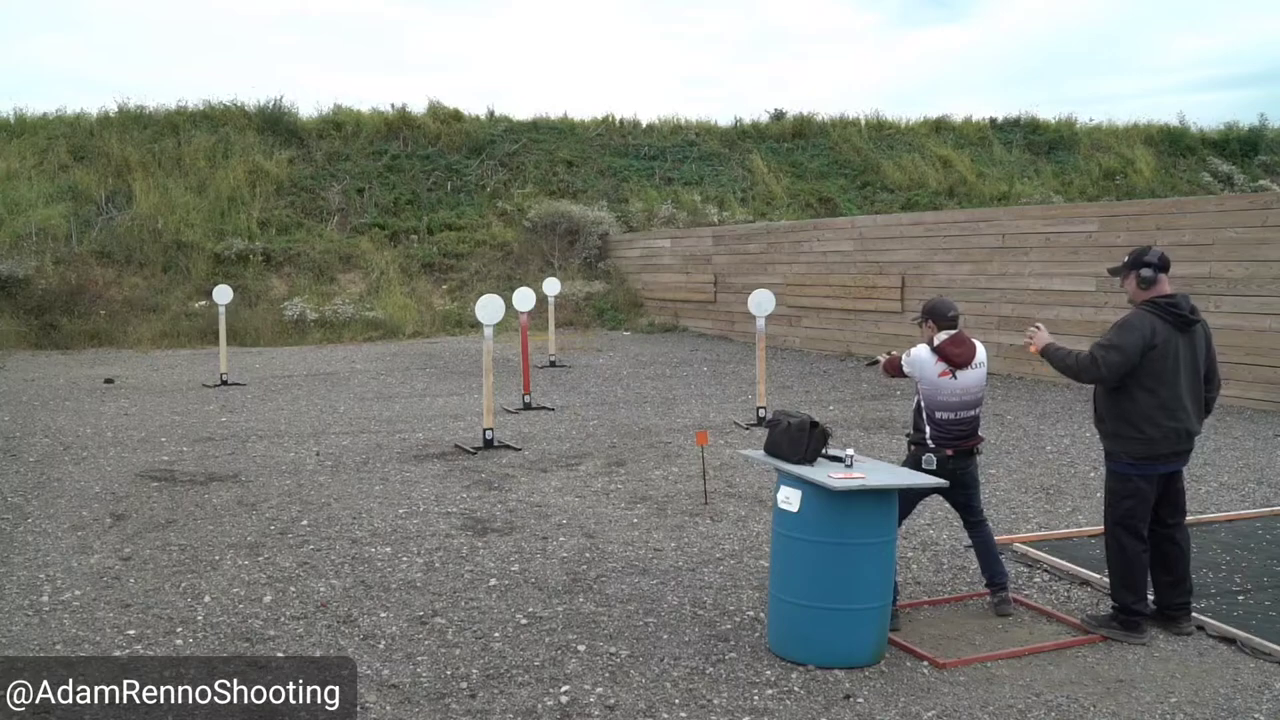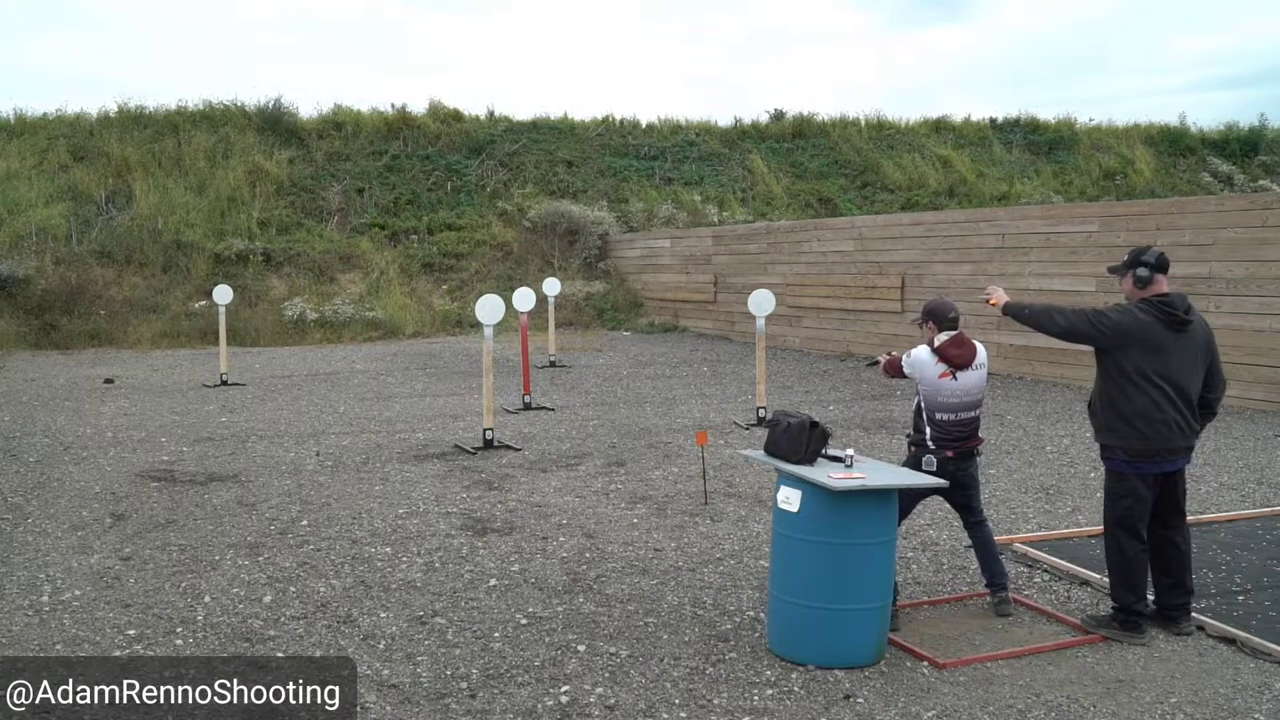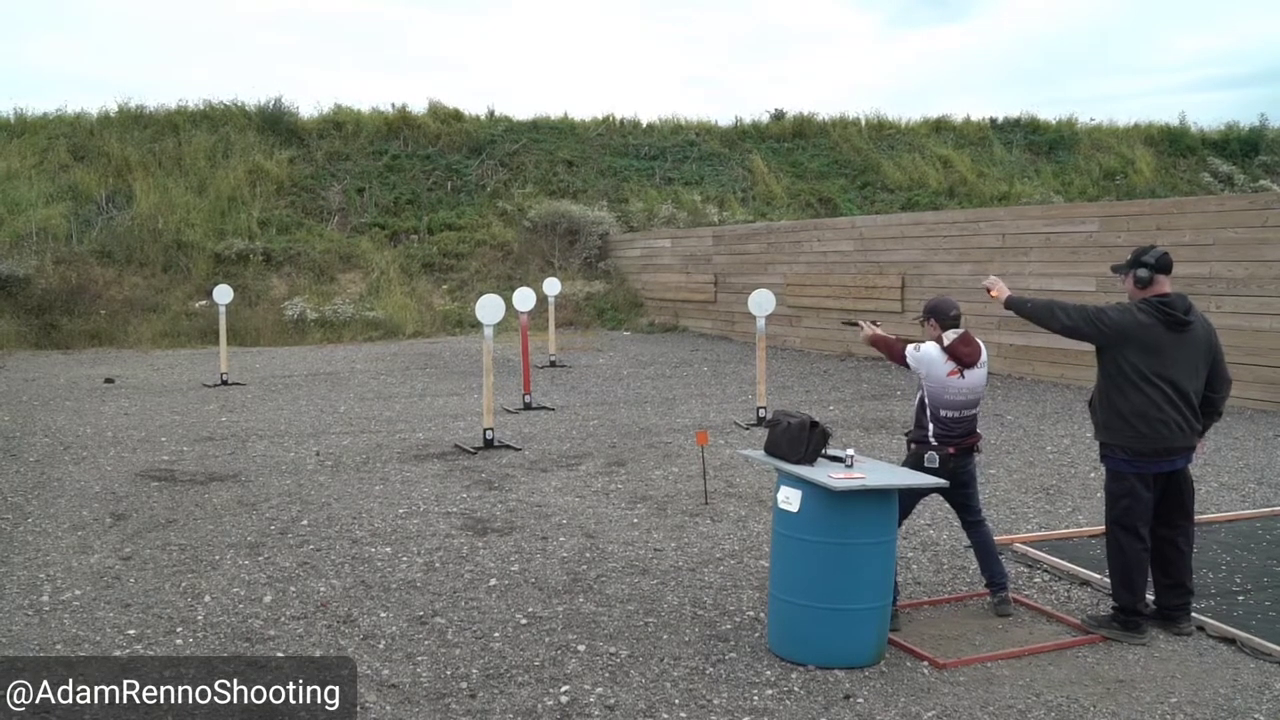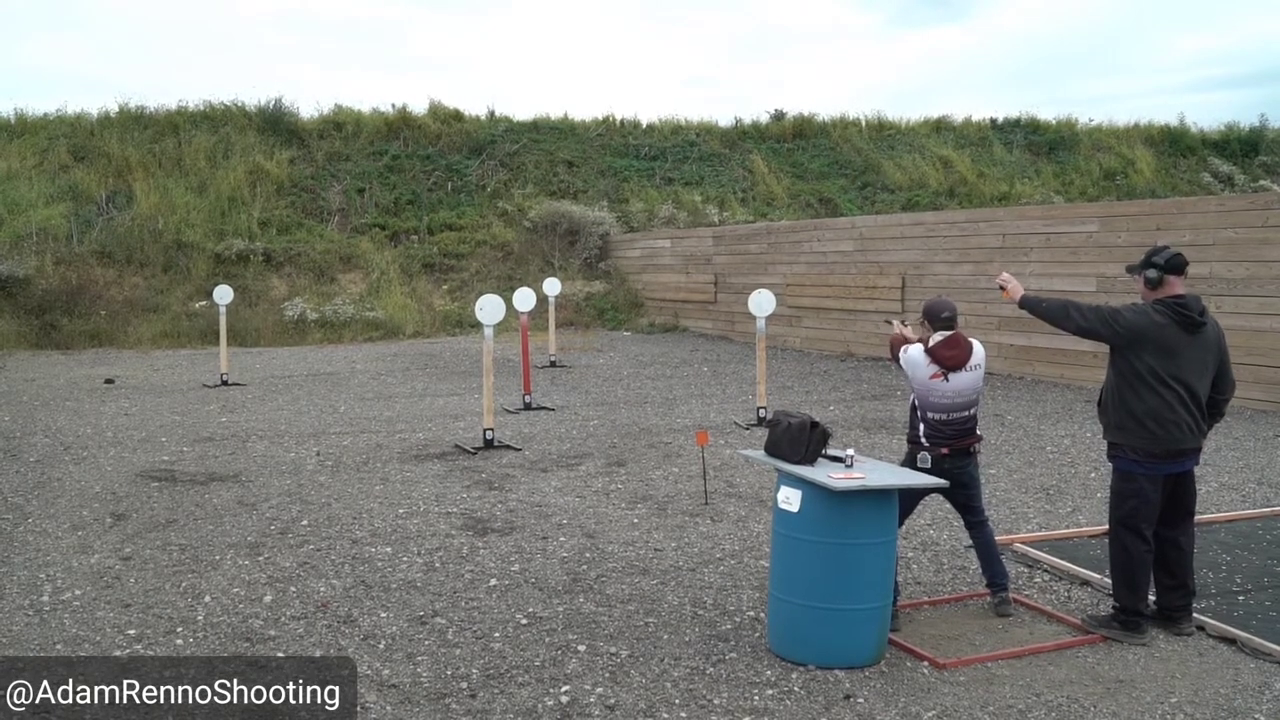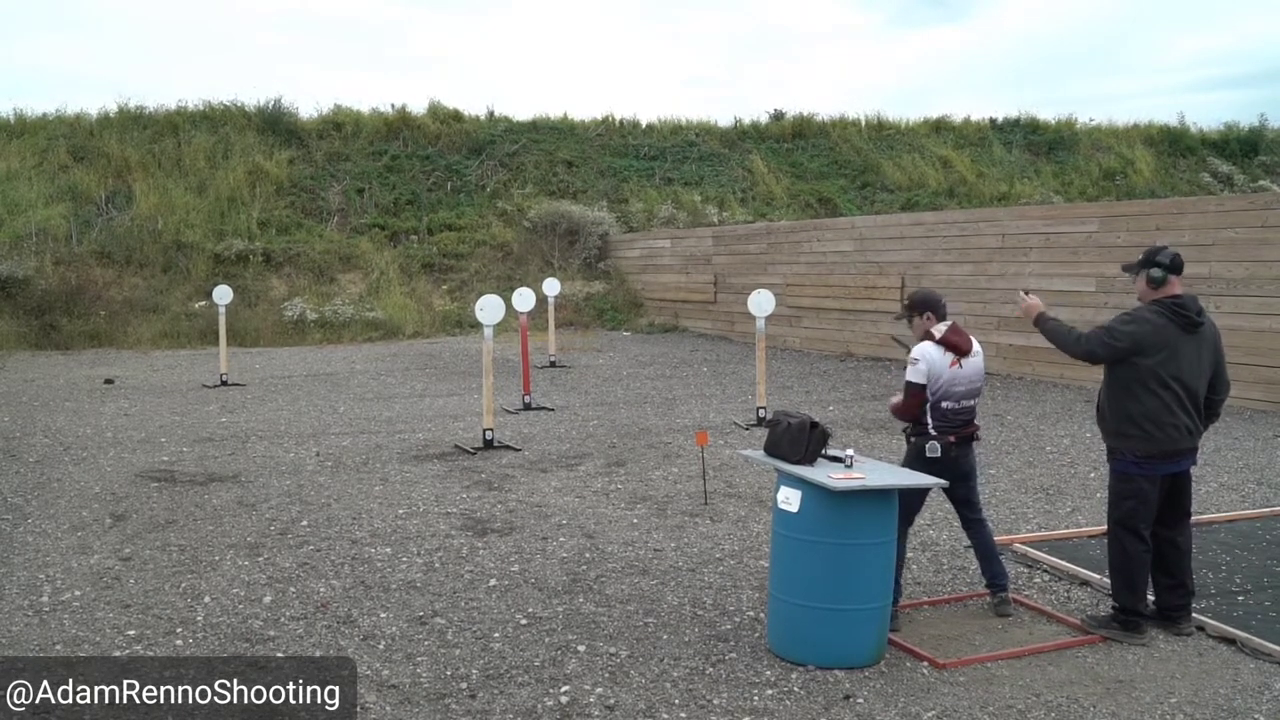
dt=1s
person 1, frame 1
left shoulder: (1139, 324)
right shoulder: (1195, 323)
left elbow: (1096, 369)
right elbow: (1210, 384)
left wrist: (1049, 348)
left hip: (1136, 451)
right hip: (1175, 447)
left knee: (1127, 531)
right knee: (1169, 527)
left ankle: (1130, 619)
right ankle: (1176, 610)
person 1, frame 2
left shoulder: (1125, 321)
right shoulder: (1197, 325)
left elbow: (1063, 321)
right elbow: (1214, 387)
left wrist: (1008, 305)
right wrist: (1191, 429)
left hip: (1133, 452)
right hip: (1175, 449)
left knee: (1126, 533)
right knee: (1170, 529)
left ankle: (1129, 619)
right ankle: (1176, 611)
person 1, frame 3
left shoulder: (1124, 320)
right shoulder: (1200, 325)
left elbow: (1062, 316)
right elbow: (1219, 384)
left wrist: (1009, 299)
right wrist: (1198, 428)
left hip: (1133, 451)
right hip: (1177, 449)
left knee: (1128, 531)
right knee: (1174, 530)
left ankle: (1129, 618)
right ankle: (1176, 610)
person 1, frame 4
left shoulder: (1139, 321)
right shoulder: (1209, 327)
left elbow: (1077, 316)
right elbow: (1223, 388)
left wrist: (1023, 298)
right wrist: (1199, 428)
left hip: (1141, 452)
right hip: (1184, 450)
left knee: (1131, 532)
right knee: (1176, 530)
left ankle: (1130, 619)
right ankle: (1177, 611)
person 1, frame 5
left shoulder: (1140, 324)
right shoulder: (1205, 326)
left elbow: (1085, 347)
right elbow: (1219, 389)
left wrist: (1040, 317)
left hip: (1139, 453)
right hip: (1181, 450)
left knee: (1130, 533)
right knee: (1173, 530)
left ankle: (1129, 619)
right ankle: (1176, 611)
person 2, frame 1
left shoulder: (921, 356)
right shoulder: (978, 352)
left elbow: (893, 367)
left wrist: (885, 361)
right wrist: (897, 360)
left hip: (926, 461)
right hip: (964, 461)
right knee: (976, 523)
left ankle: (886, 606)
right ankle: (1000, 594)
person 2, frame 2
left shoulder: (921, 357)
right shoulder: (979, 353)
left elbow: (893, 368)
left wrist: (885, 361)
right wrist: (900, 360)
left hip: (925, 462)
right hip: (964, 462)
right knee: (976, 523)
left ankle: (887, 605)
right ankle: (1000, 594)
person 2, frame 3
left shoulder: (929, 354)
right shoulder: (978, 351)
left elbow: (899, 352)
left wrist: (873, 336)
right wrist: (884, 336)
left hip: (926, 458)
right hip: (963, 457)
right knee: (975, 522)
left ankle: (886, 606)
right ankle: (1000, 593)
person 2, frame 4
left shoulder: (915, 356)
right shoulder: (977, 351)
left elbow: (899, 350)
left wrist: (900, 336)
right wrist: (916, 340)
left hip: (923, 460)
right hip: (963, 460)
right knee: (978, 523)
left ankle: (887, 606)
right ankle: (1001, 594)
person 2, frame 5
left shoulder: (924, 352)
right shoulder: (973, 346)
left elbow: (912, 409)
left wrist: (896, 405)
left hip: (927, 451)
right hip: (962, 449)
left knee: (895, 526)
right knee: (975, 520)
left ankle: (888, 606)
right ankle: (1000, 593)
